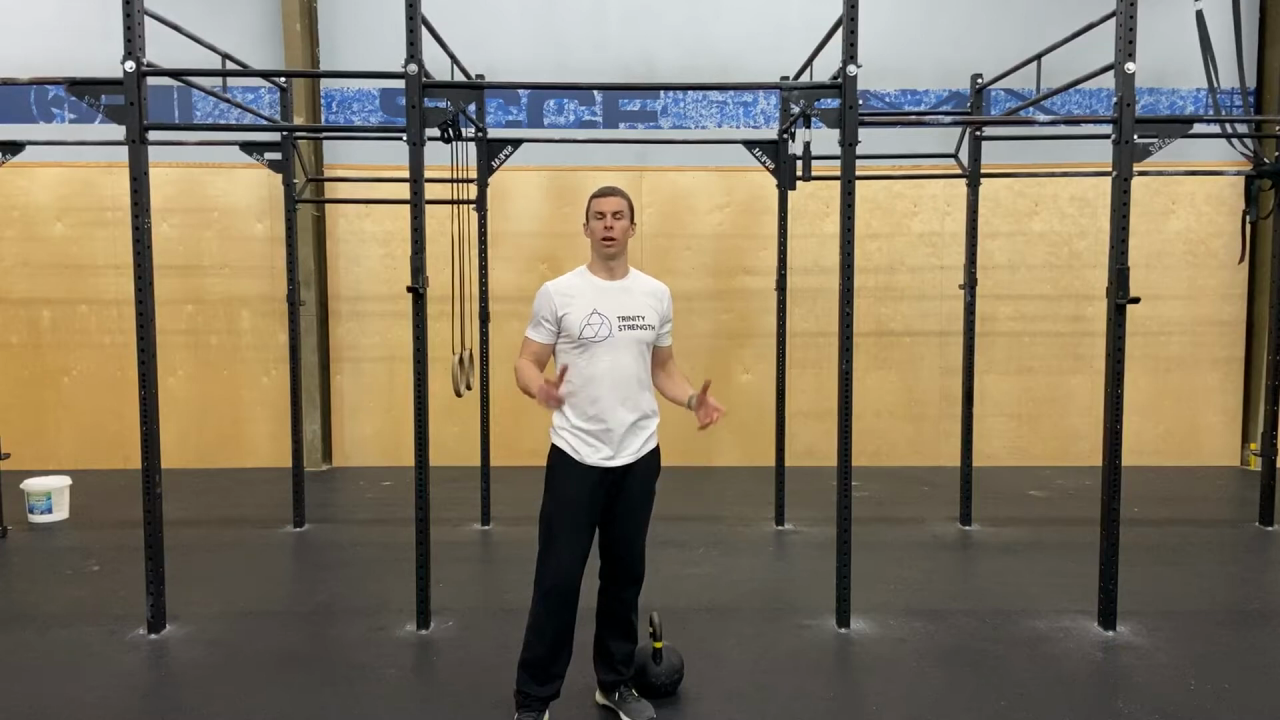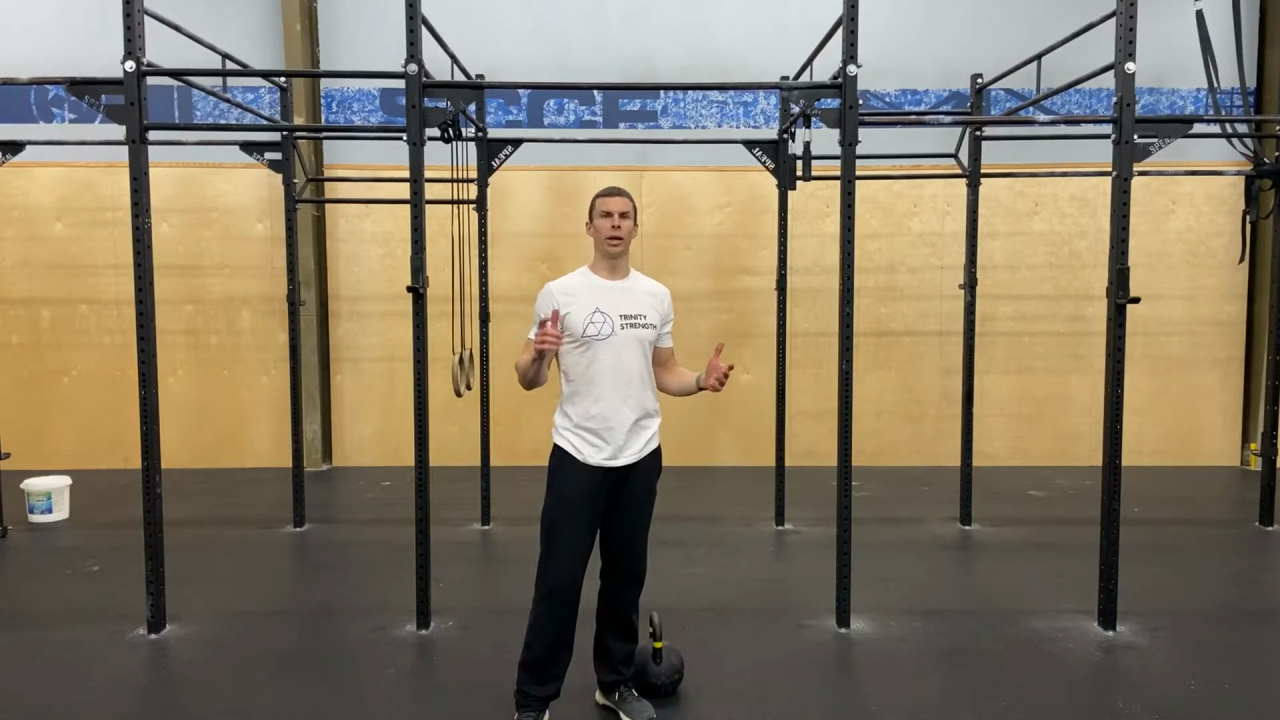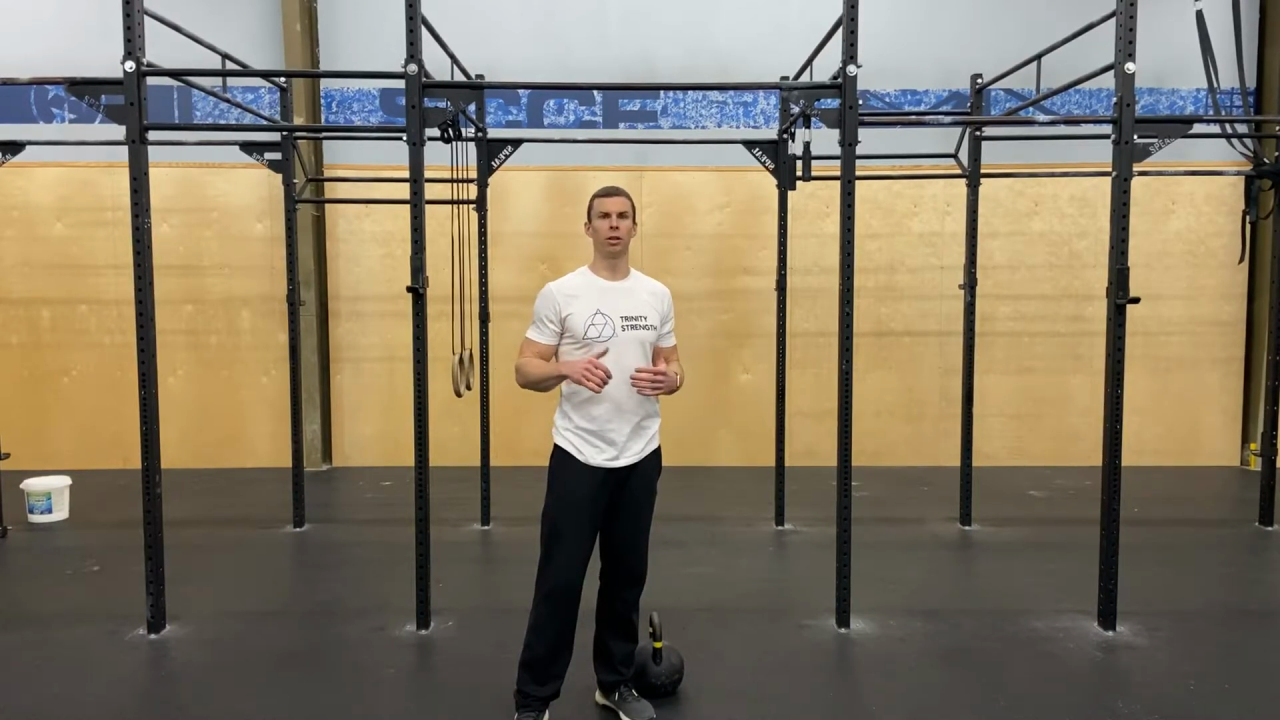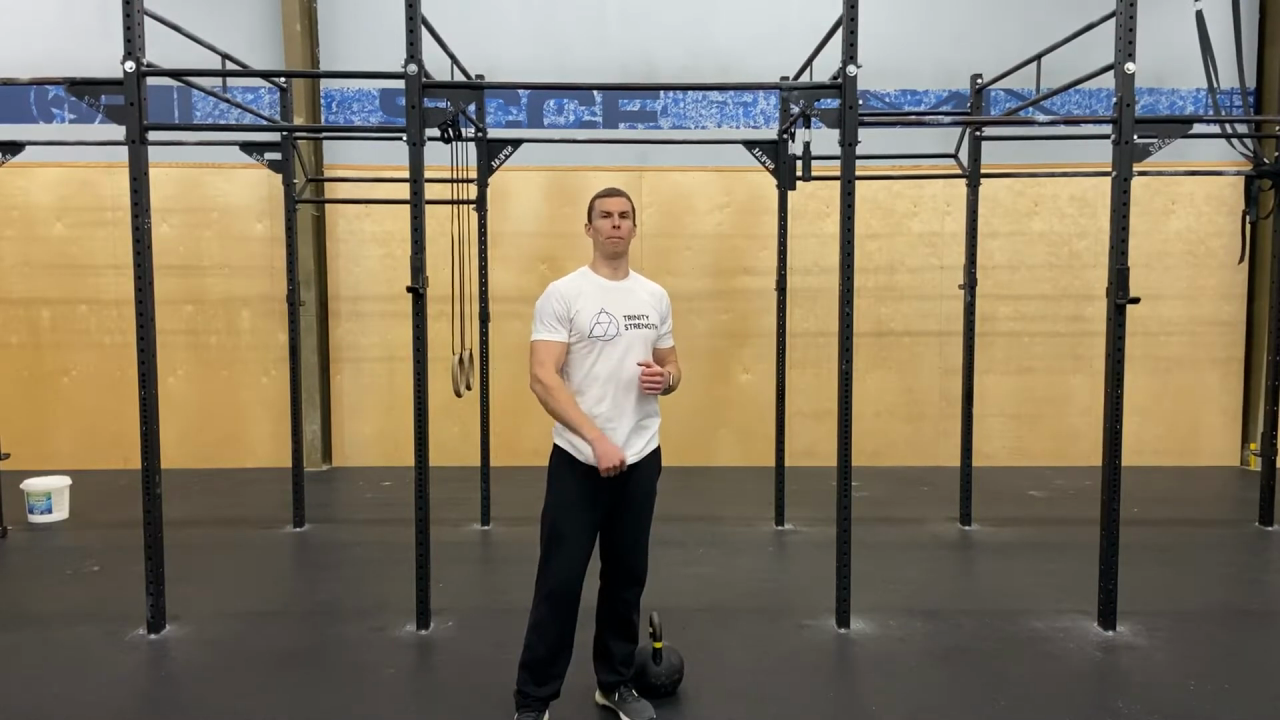
dt=1s
person 1, frame 1
left shoulder: (656, 294)
right shoulder: (557, 292)
left elbow: (663, 369)
right elbow: (525, 363)
left wrist: (694, 401)
right wrist: (540, 388)
left hip: (638, 457)
right hip: (575, 456)
left knee: (625, 575)
right knee: (558, 579)
person 1, frame 2
left shoulder: (657, 295)
right shoulder: (559, 292)
left elbow: (663, 373)
right elbow: (527, 379)
left wrist: (702, 380)
right wrist: (539, 352)
left hip: (639, 456)
right hip: (578, 456)
left knee: (626, 576)
right knee: (560, 579)
person 1, frame 3
left shoulder: (657, 295)
right shoulder: (560, 293)
left elbow: (672, 364)
right elbow: (525, 370)
left wrist: (670, 379)
right wrist: (568, 369)
left hip: (640, 457)
right hip: (578, 457)
left knee: (626, 576)
right knee: (560, 580)
person 1, frame 4
left shoulder: (655, 296)
right shoulder: (563, 294)
left elbow: (672, 366)
right elbow: (543, 377)
left wrist: (664, 378)
right wrist: (595, 438)
left hip: (640, 459)
right hip: (578, 459)
left knee: (627, 577)
right knee: (560, 582)
